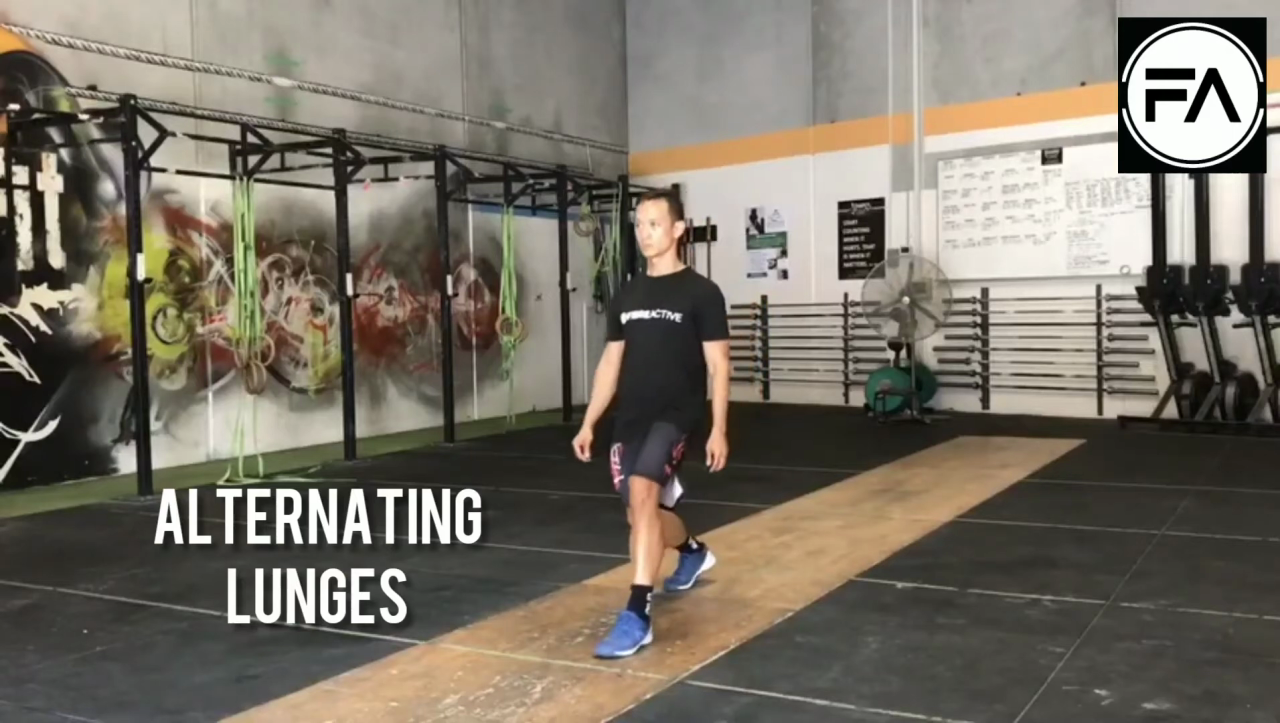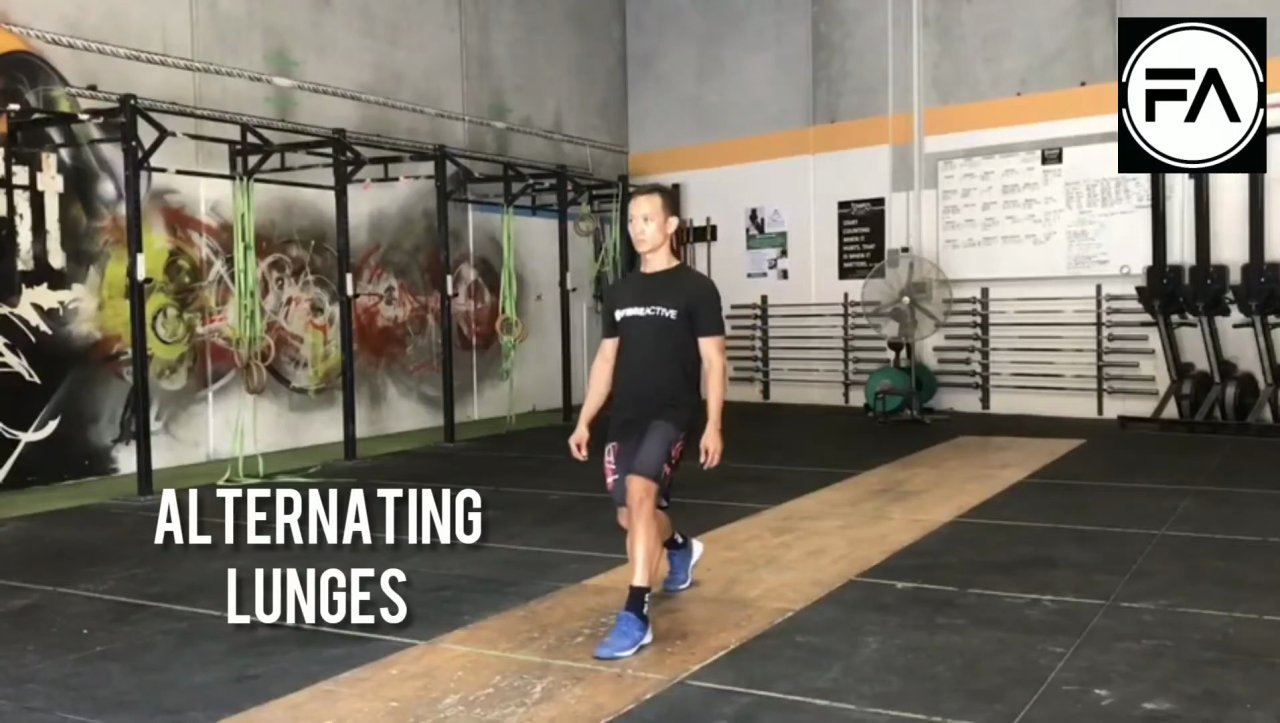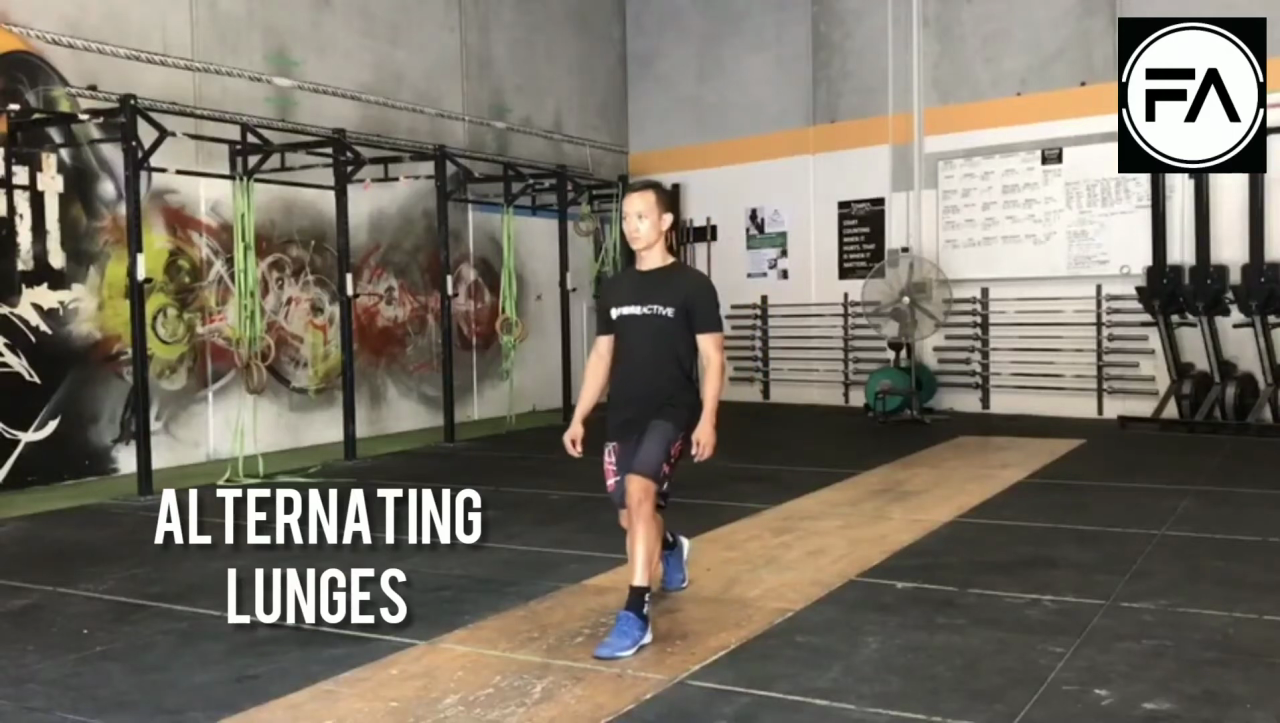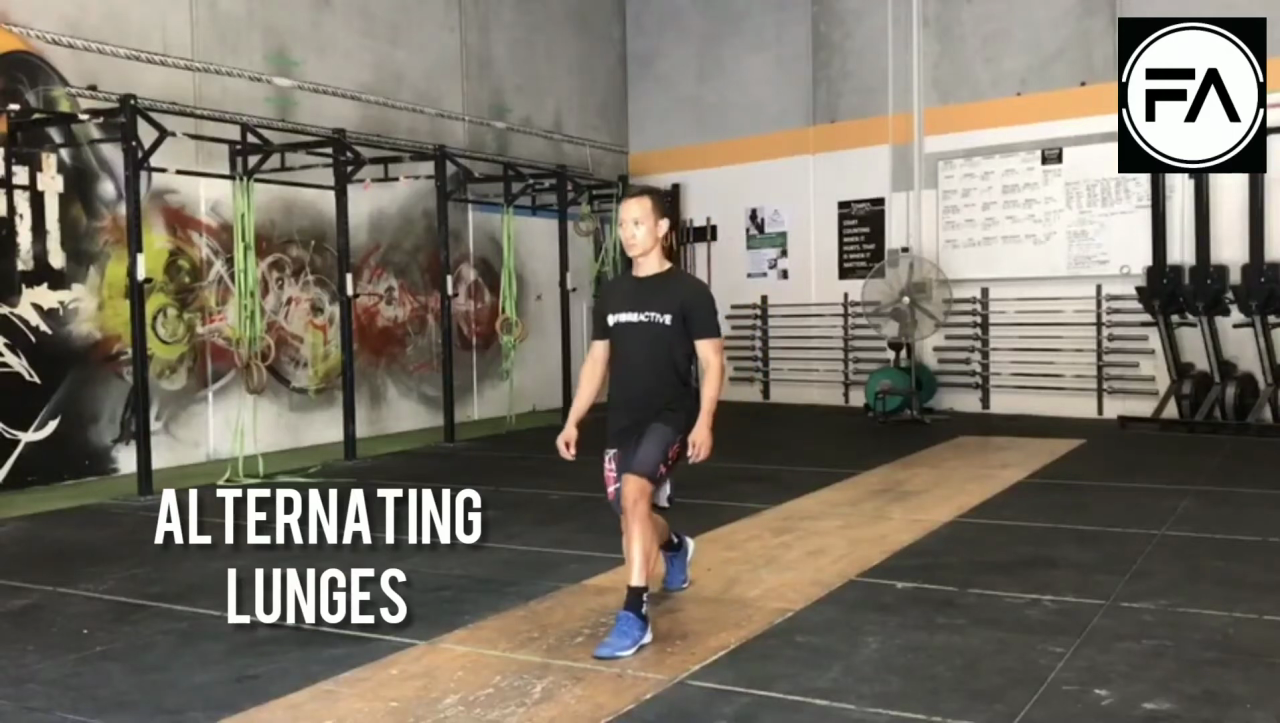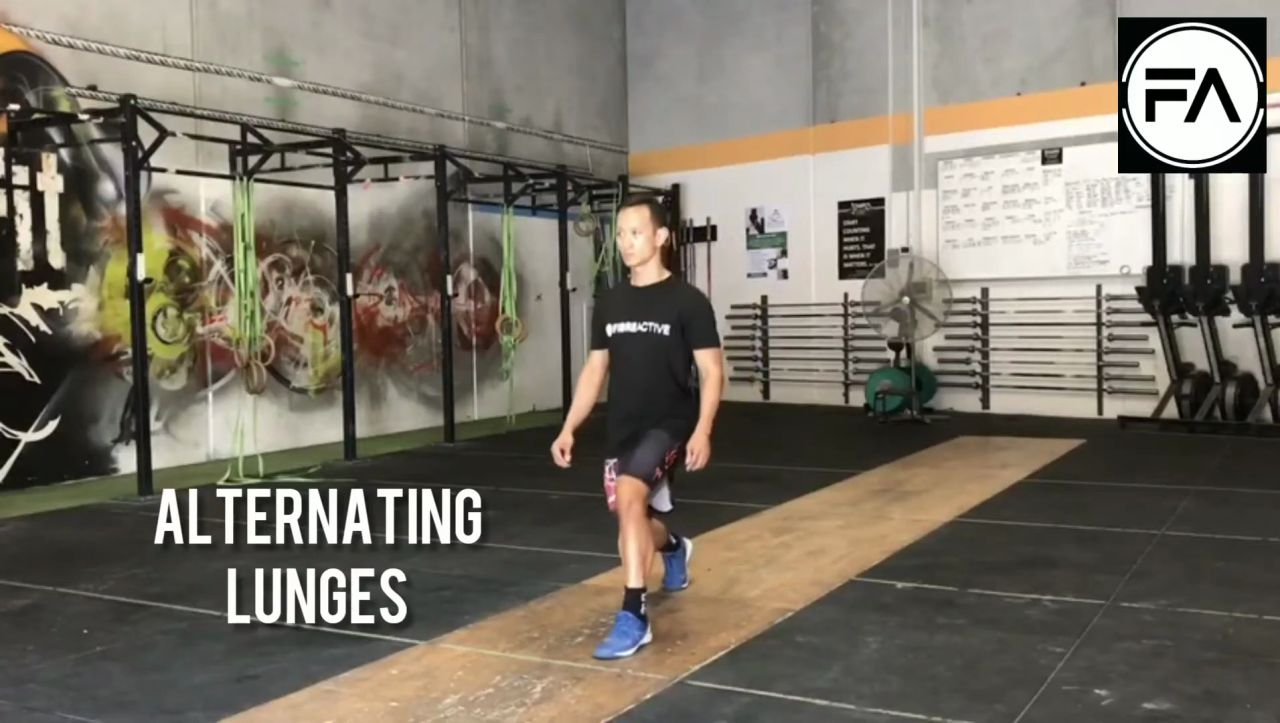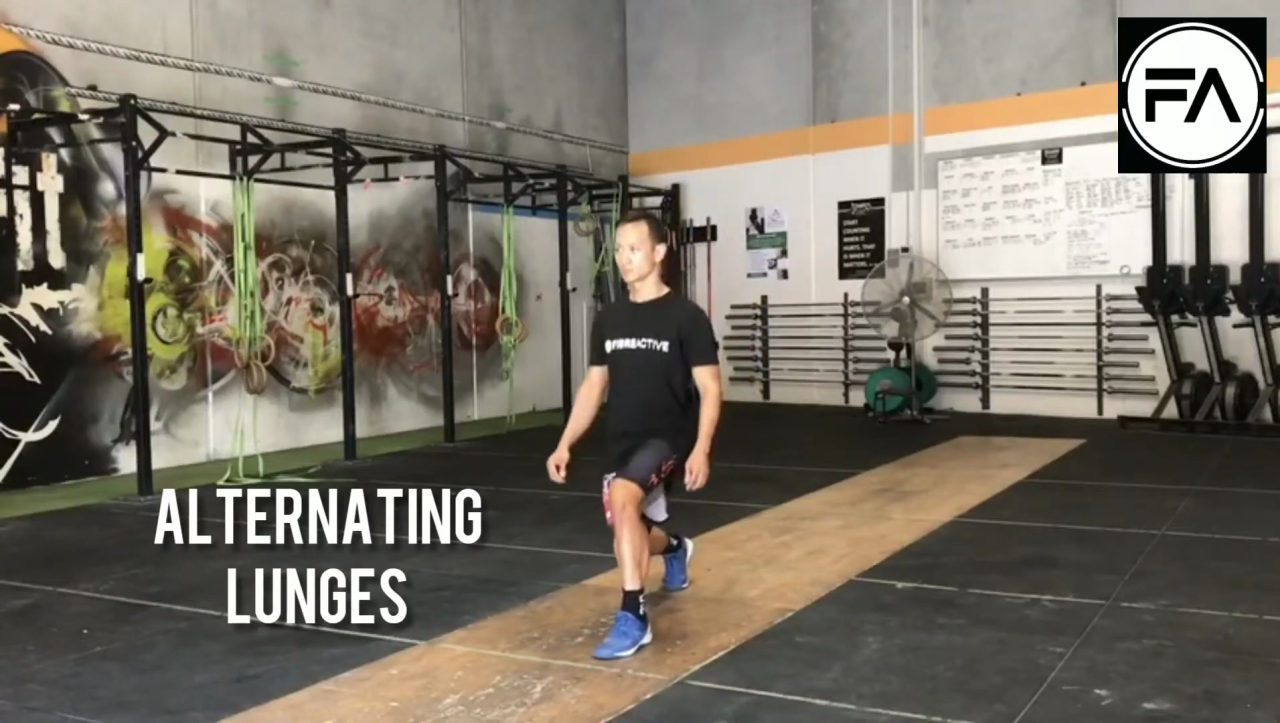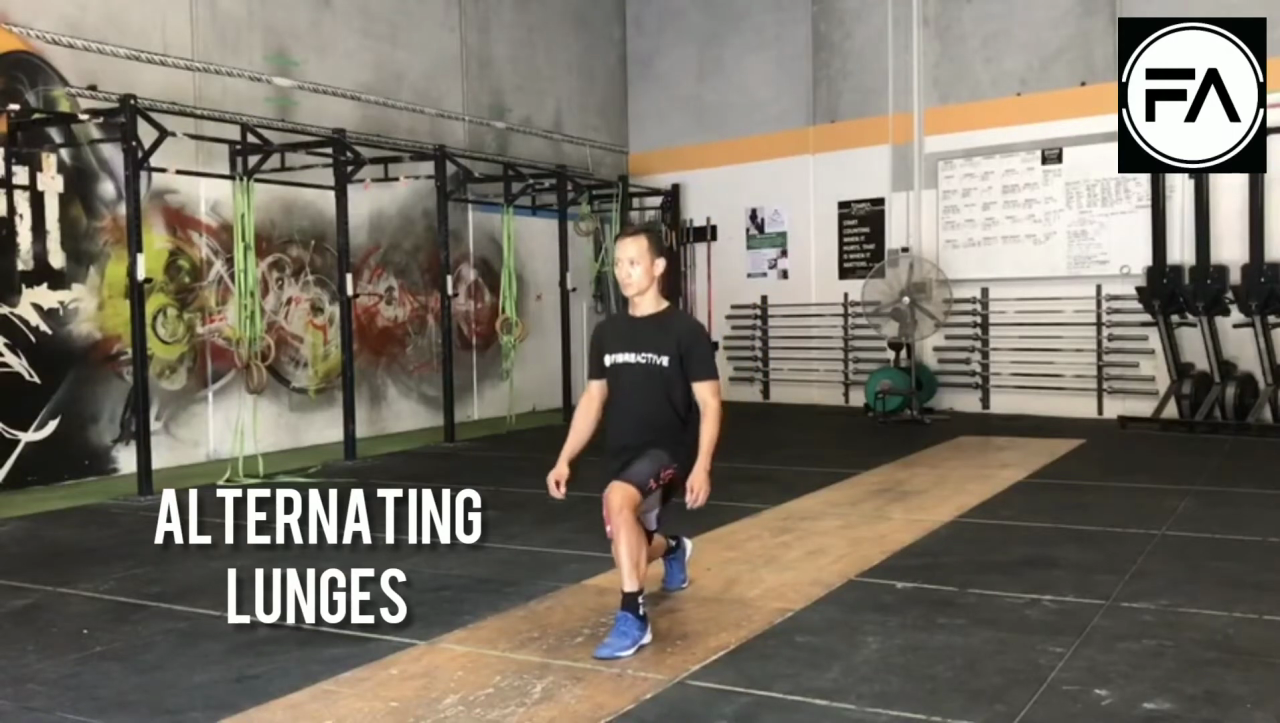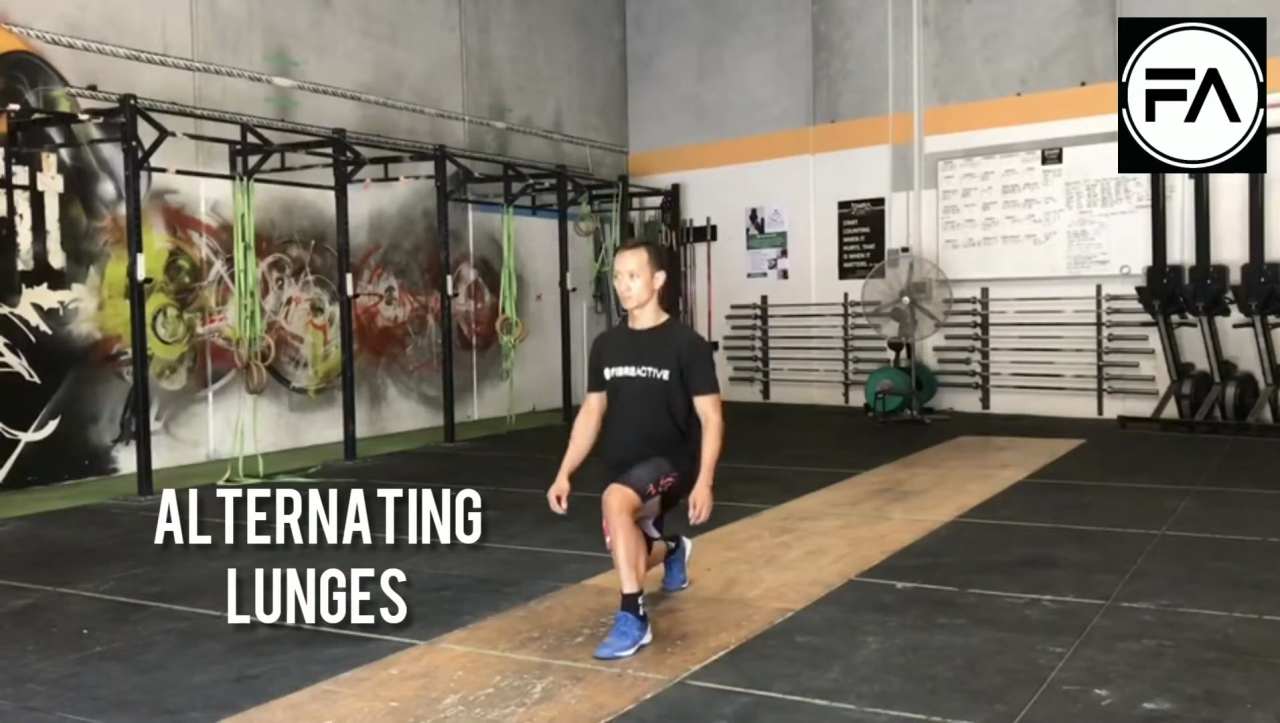
dt=0.1s
person 1, frame 1
left shoulder: (700, 292)
right shoulder: (628, 294)
left elbow: (719, 364)
right elbow: (611, 361)
left wrist: (718, 430)
right wrist: (588, 422)
left hip: (675, 415)
right hip: (630, 418)
left knee: (642, 496)
right knee: (644, 512)
left ankle: (637, 615)
right ankle: (696, 553)
person 1, frame 2
left shoulder: (695, 287)
right shoulder: (620, 290)
left elbow: (714, 361)
right elbow: (606, 358)
left wrist: (713, 426)
right wrist: (584, 421)
left hip: (672, 414)
right hip: (624, 417)
left knee: (640, 496)
right knee: (630, 515)
left ankle: (635, 616)
right ankle: (680, 547)
person 1, frame 3
left shoulder: (692, 285)
right shoulder: (614, 288)
left elbow: (712, 356)
right elbow: (601, 356)
left wrist: (707, 419)
right wrist: (578, 417)
left hip: (670, 413)
right hip: (623, 417)
left knee: (639, 496)
right knee: (631, 516)
left ankle: (636, 616)
right ankle: (672, 547)
person 1, frame 4
left shoulder: (689, 291)
right shoulder: (611, 294)
left elbow: (712, 361)
right elbow: (596, 361)
left wrist: (703, 422)
right wrist: (572, 421)
left hip: (669, 417)
right hip: (623, 422)
left knee: (633, 495)
right knee: (634, 517)
left ankle: (635, 616)
right ankle: (675, 546)
person 1, frame 5
left shoulder: (687, 301)
right shoulder: (609, 303)
left elbow: (711, 371)
right elbow: (595, 369)
left wrist: (702, 431)
right wrist: (569, 428)
left hip: (669, 425)
right hip: (623, 430)
left knee: (629, 496)
right knee: (634, 524)
left ankle: (634, 616)
right ankle: (674, 547)
person 1, frame 6
left shoulder: (686, 317)
right shoulder: (608, 319)
left elbow: (710, 389)
right elbow: (593, 385)
left wrist: (701, 449)
right wrist: (565, 444)
left hip: (669, 439)
right hip: (623, 445)
left knee: (620, 497)
right knee: (632, 540)
left ankle: (633, 618)
right ankle: (674, 547)
person 1, frame 7
left shoulder: (686, 332)
right shoulder: (607, 332)
left elbow: (709, 403)
right elbow: (593, 398)
left wrist: (702, 467)
right wrist: (564, 459)
left hip: (668, 451)
right hip: (623, 456)
left knee: (617, 500)
right knee: (630, 549)
left ankle: (632, 618)
right ankle: (673, 548)
person 1, frame 8
left shoulder: (686, 345)
right shoulder: (606, 345)
left elbow: (711, 418)
right elbow: (591, 412)
left wrist: (704, 482)
right wrist: (564, 473)
left hip: (670, 462)
right hip: (624, 468)
left knee: (615, 502)
right knee: (629, 562)
left ankle: (633, 619)
right ankle: (672, 547)
